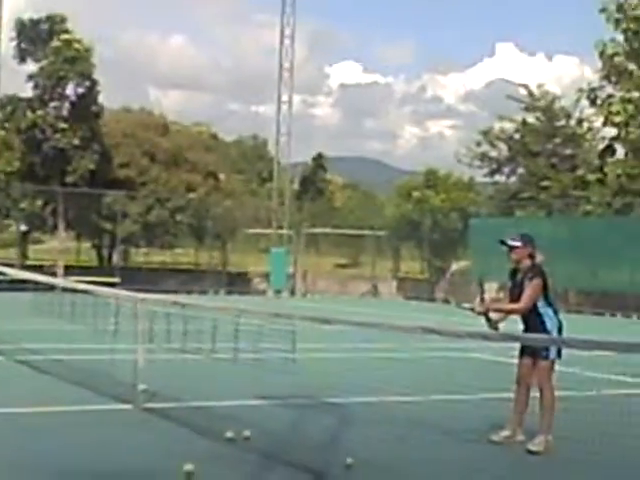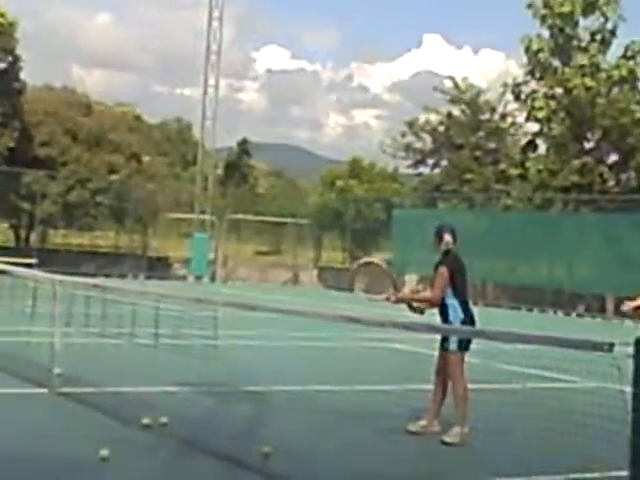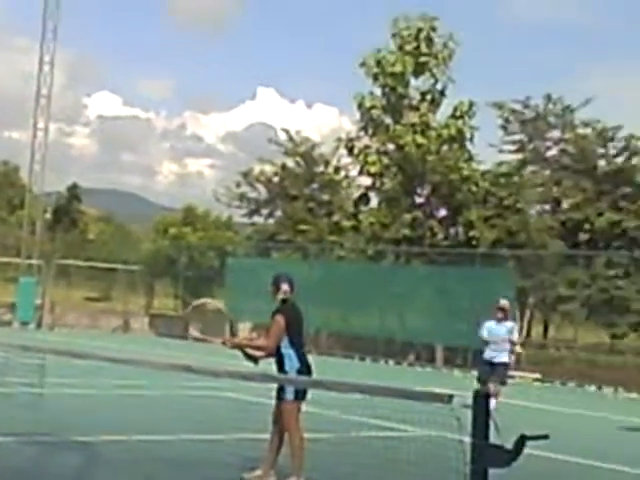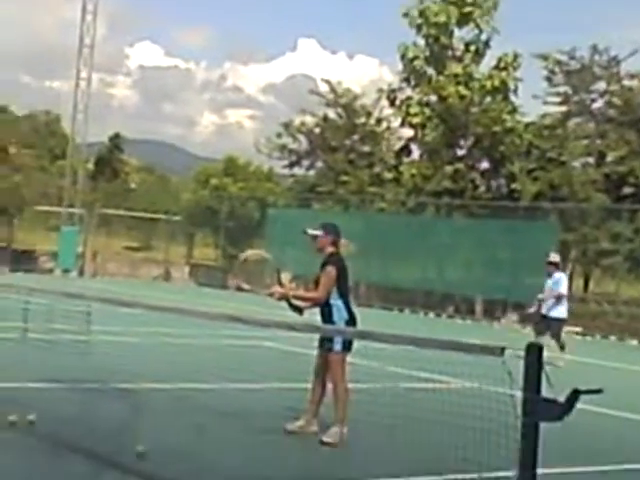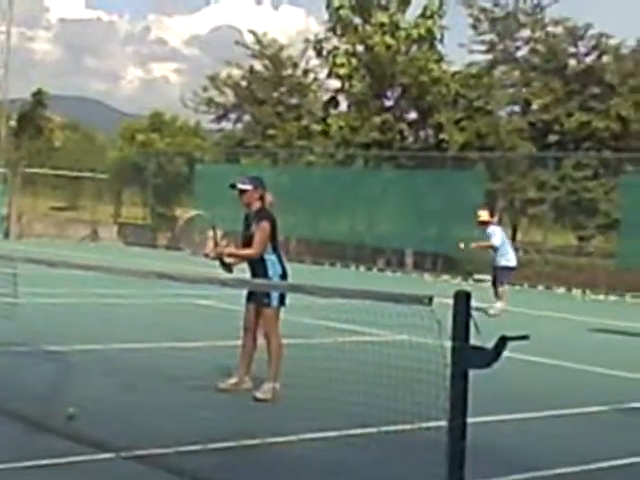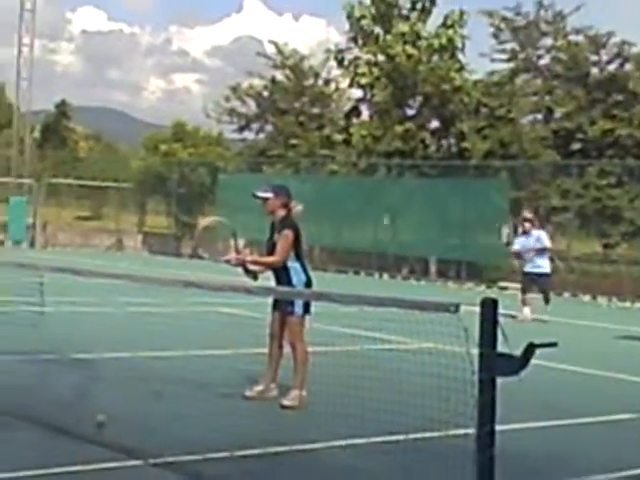
dt=0.5s
person 1, frame 1
left shoulder: (535, 274)
right shoulder: (514, 274)
left elbow: (523, 306)
right elbow: (512, 304)
left wrist: (492, 306)
right wrist: (497, 318)
left hip: (547, 330)
right hip: (530, 331)
left knee: (543, 383)
right knee: (522, 381)
left ankle: (545, 435)
right ankle: (514, 430)
person 1, frame 2
left shoulder: (445, 264)
right shoulder: (454, 261)
left elbow: (435, 297)
left wrist: (407, 297)
right wrist: (414, 299)
left hip: (458, 321)
right hip: (454, 321)
left knee: (455, 375)
right knee: (441, 373)
left ankle: (460, 427)
right ankle: (431, 420)
person 1, frame 3
left shoulder: (281, 313)
right shoulder: (292, 311)
left elbow: (270, 345)
left wrist: (241, 343)
right wrist: (256, 351)
left hip: (294, 371)
right hip: (290, 371)
left knee: (291, 425)
right knee: (278, 423)
person 1, frame 4
left shoulder: (332, 263)
right shoulder: (330, 262)
left elbow: (320, 295)
left wrist: (289, 293)
right wrist: (301, 304)
left hip: (340, 322)
right hip: (331, 323)
left knee: (337, 377)
right knee: (319, 374)
left ankle: (339, 428)
right ankle: (310, 420)
person 1, frame 5
left shoulder: (264, 218)
right shoulder: (248, 218)
left elbow: (256, 251)
right elbow: (248, 250)
left wrist: (227, 252)
right wrist: (230, 259)
left hip: (272, 277)
right hip: (258, 278)
left knee: (270, 332)
right knee: (248, 329)
left ankle: (272, 383)
right ankle: (242, 377)
person 1, frame 6
left shoulder: (288, 226)
right shoulder: (275, 225)
left elbow: (279, 259)
right elbow: (274, 259)
left wrist: (249, 259)
right wrist: (255, 267)
left hip: (297, 285)
right hip: (283, 285)
left knee: (295, 339)
right knee: (274, 336)
left ankle: (299, 391)
right ankle: (269, 384)
